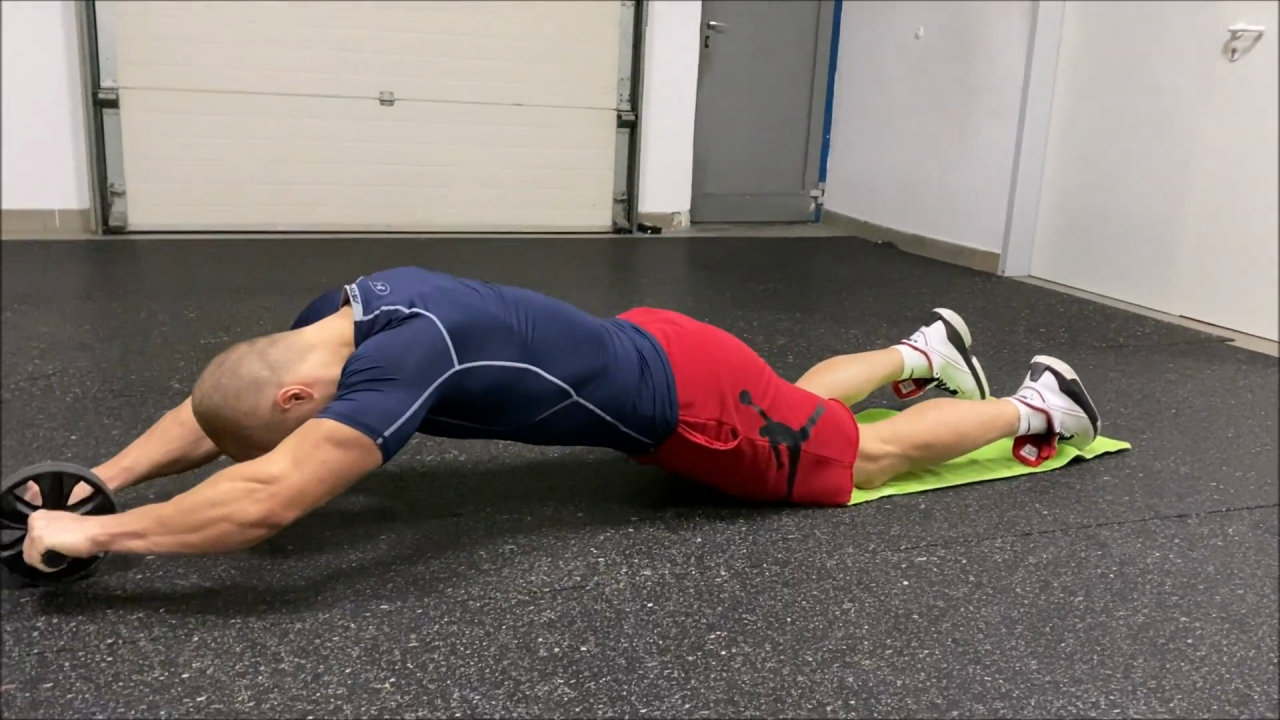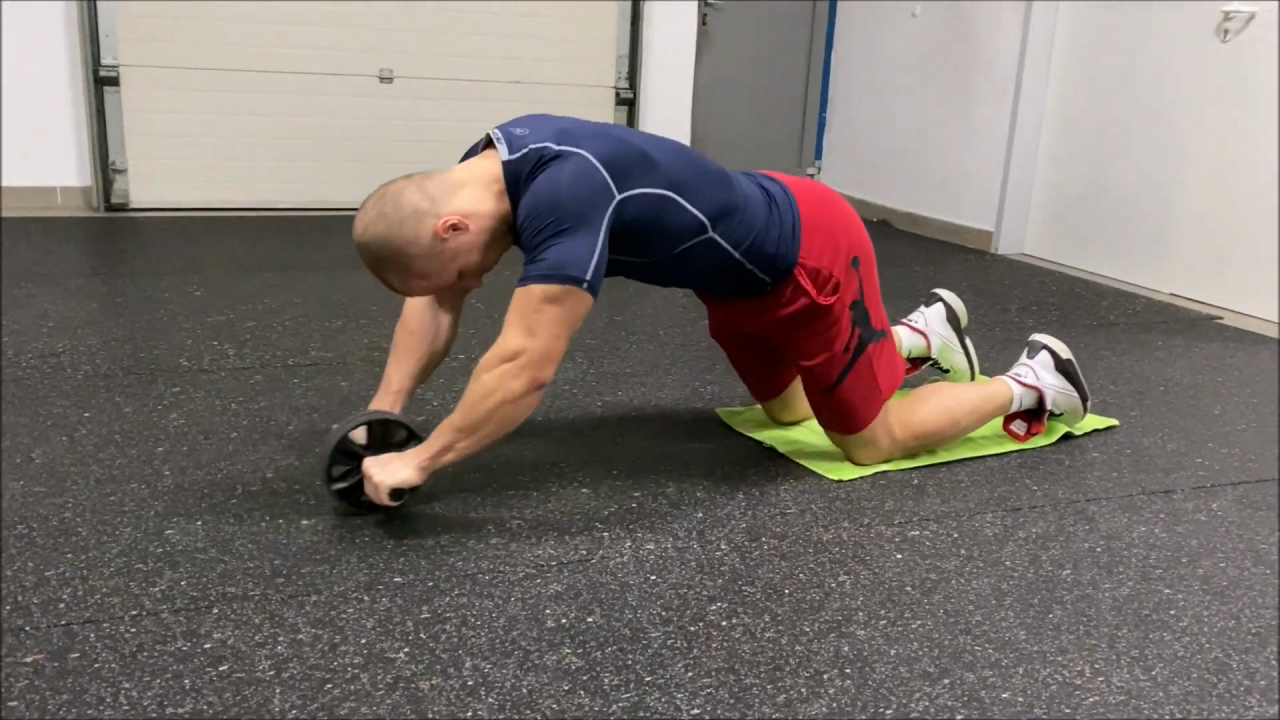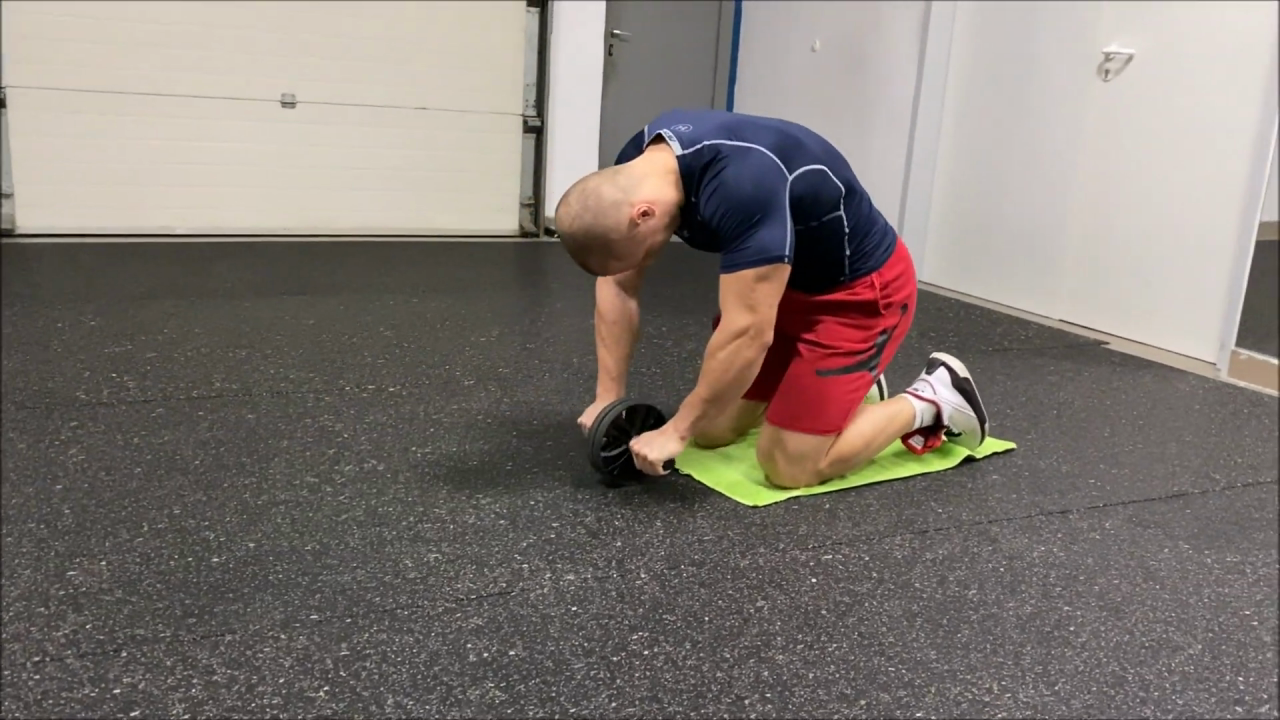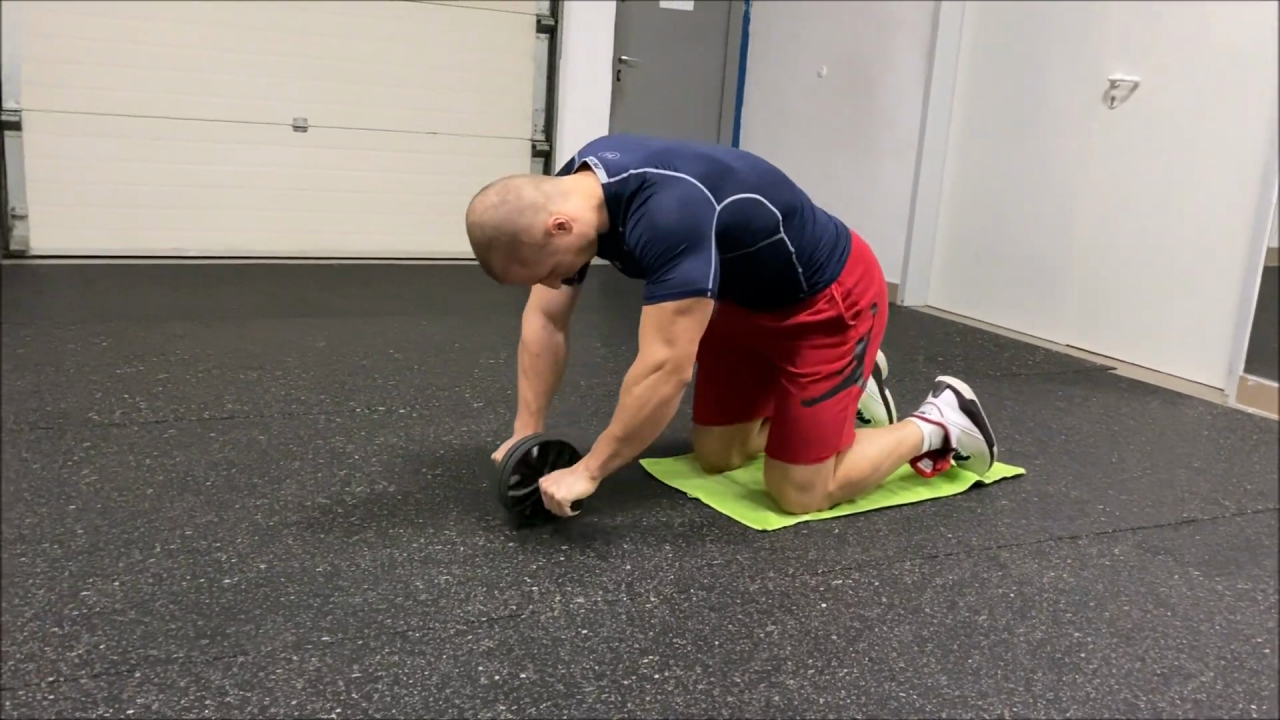
dt=1s
person 1, frame 1
left shoulder: (400, 357)
right shoulder: (347, 311)
left elbow: (268, 497)
right elbow: (213, 407)
left wrist: (92, 534)
right wrist: (100, 476)
left hip: (686, 399)
right hip: (649, 351)
left knee: (866, 455)
right knee: (803, 407)
left ankle: (1036, 405)
right ankle: (924, 352)
person 1, frame 2
left shoulder: (561, 196)
right shoulder: (487, 169)
left elbow: (524, 367)
right elbow: (435, 305)
left wrist: (418, 461)
right wrist: (384, 410)
left hip: (807, 254)
right hip: (754, 249)
left knee: (871, 439)
right knee: (787, 411)
left ankle: (1030, 384)
right ankle: (921, 332)
person 1, frame 3
left shoulder: (742, 185)
right shoulder: (635, 169)
left elbow: (747, 333)
right elbow: (617, 289)
left wrist: (675, 432)
right wrist: (608, 397)
left hip: (861, 287)
right hip: (786, 281)
left knee: (789, 465)
right knee: (711, 431)
left ankle: (927, 402)
right ankle: (843, 372)
person 1, frame 4
left shoulder: (668, 214)
right shoulder: (568, 191)
left elbow: (667, 369)
right elbow: (544, 321)
left wrist: (588, 472)
right wrist: (526, 432)
left hip: (831, 299)
right hip: (750, 296)
left knee: (798, 493)
right knee: (715, 456)
left ankle: (936, 425)
right ankle: (849, 392)
